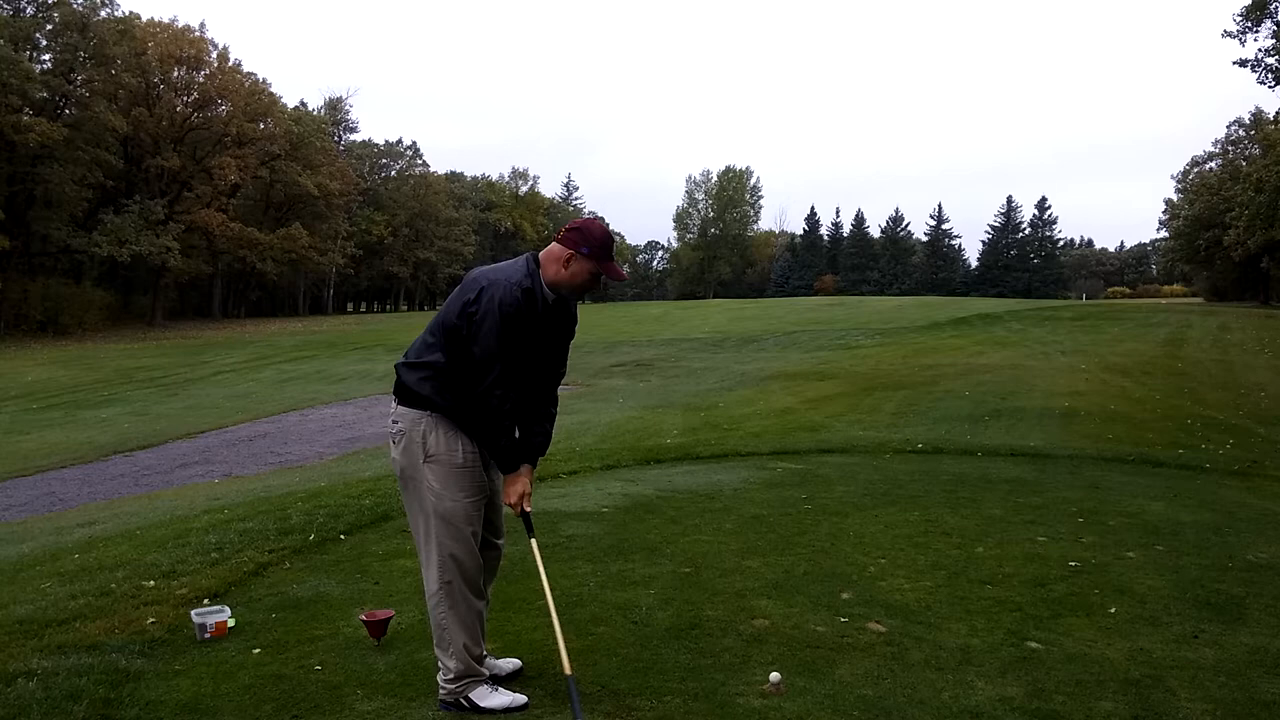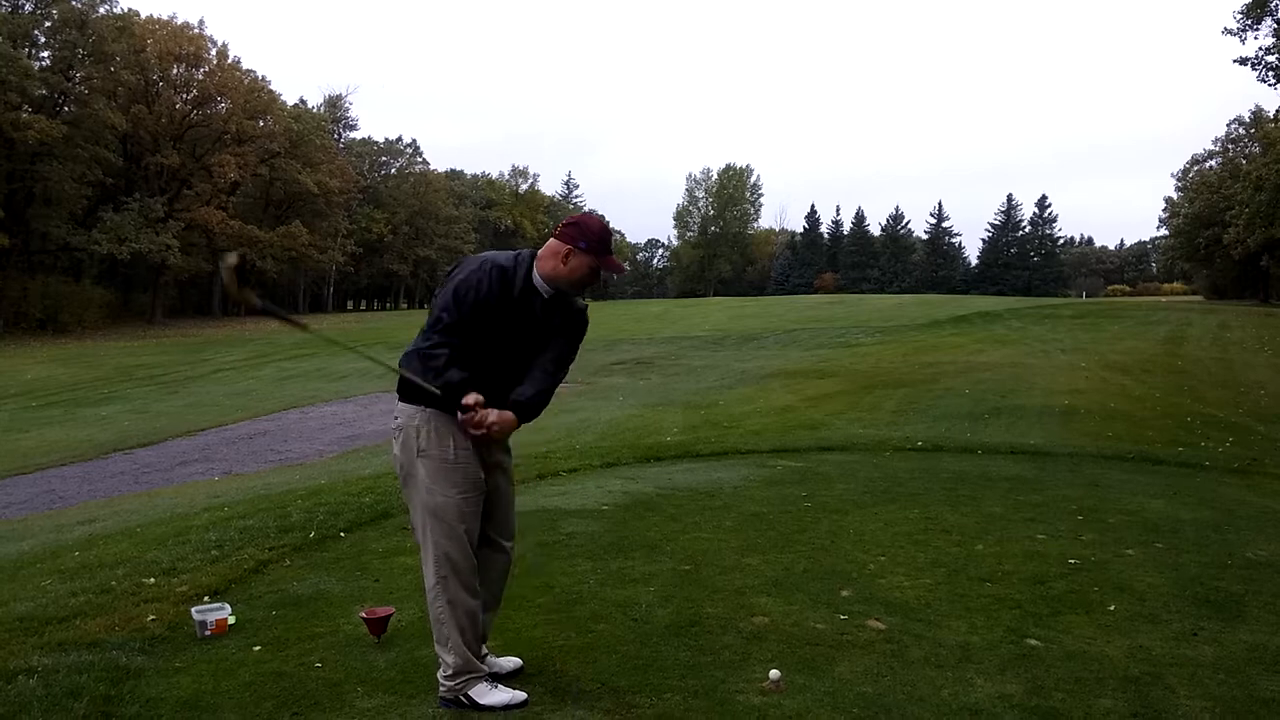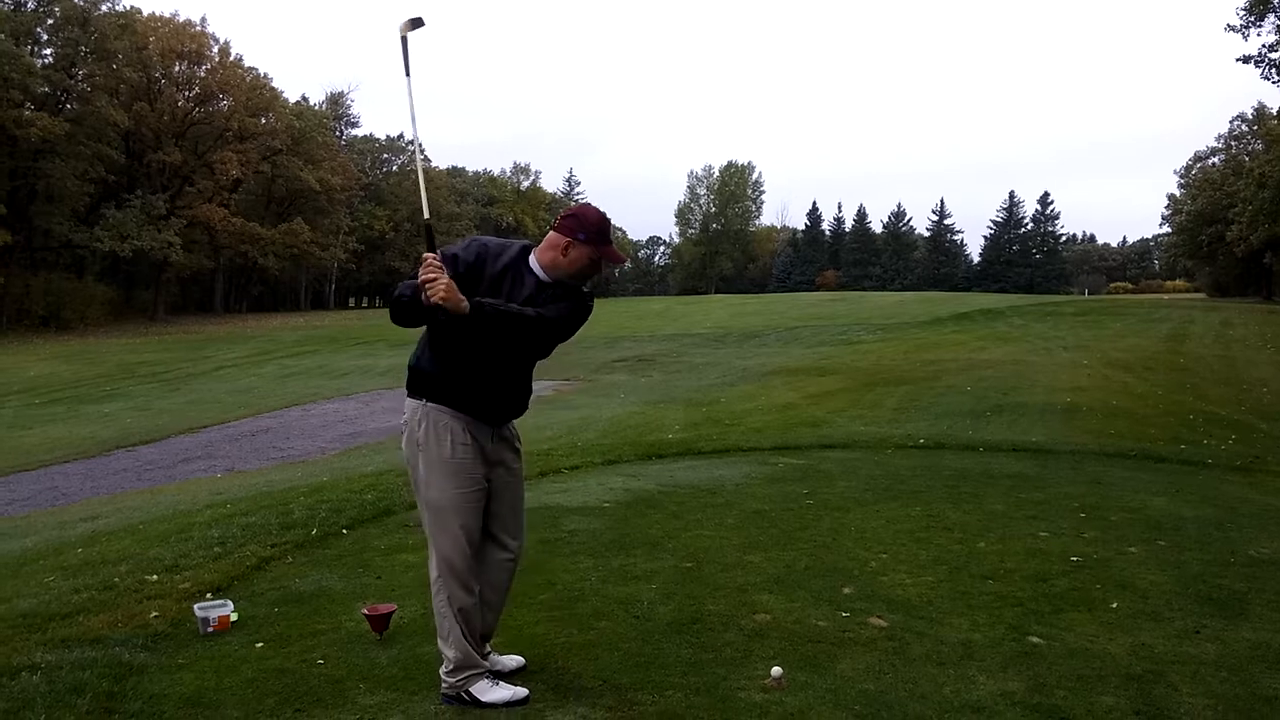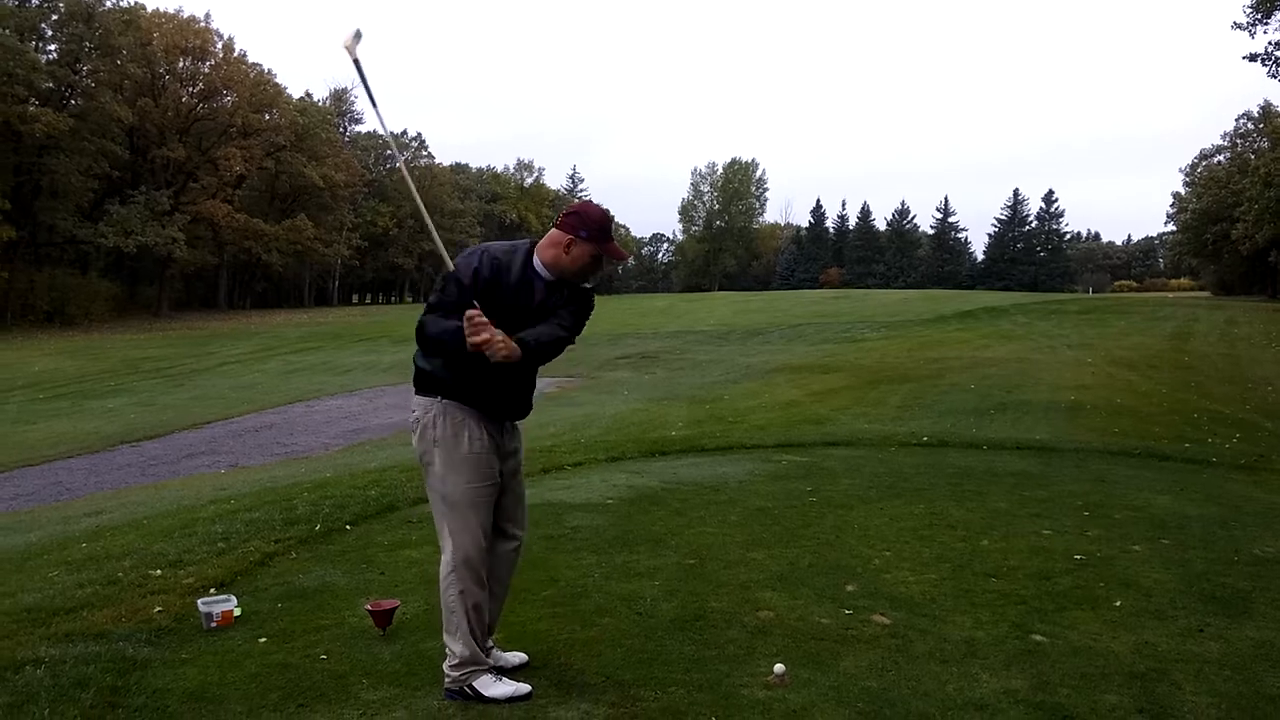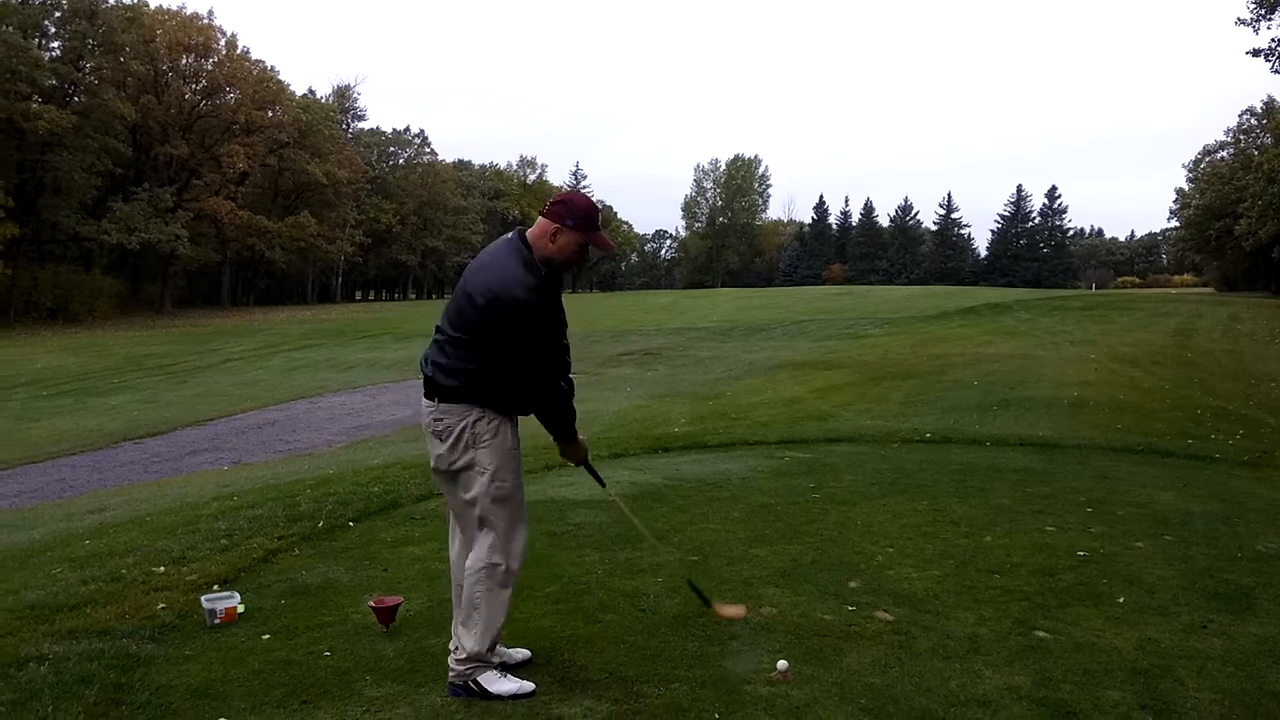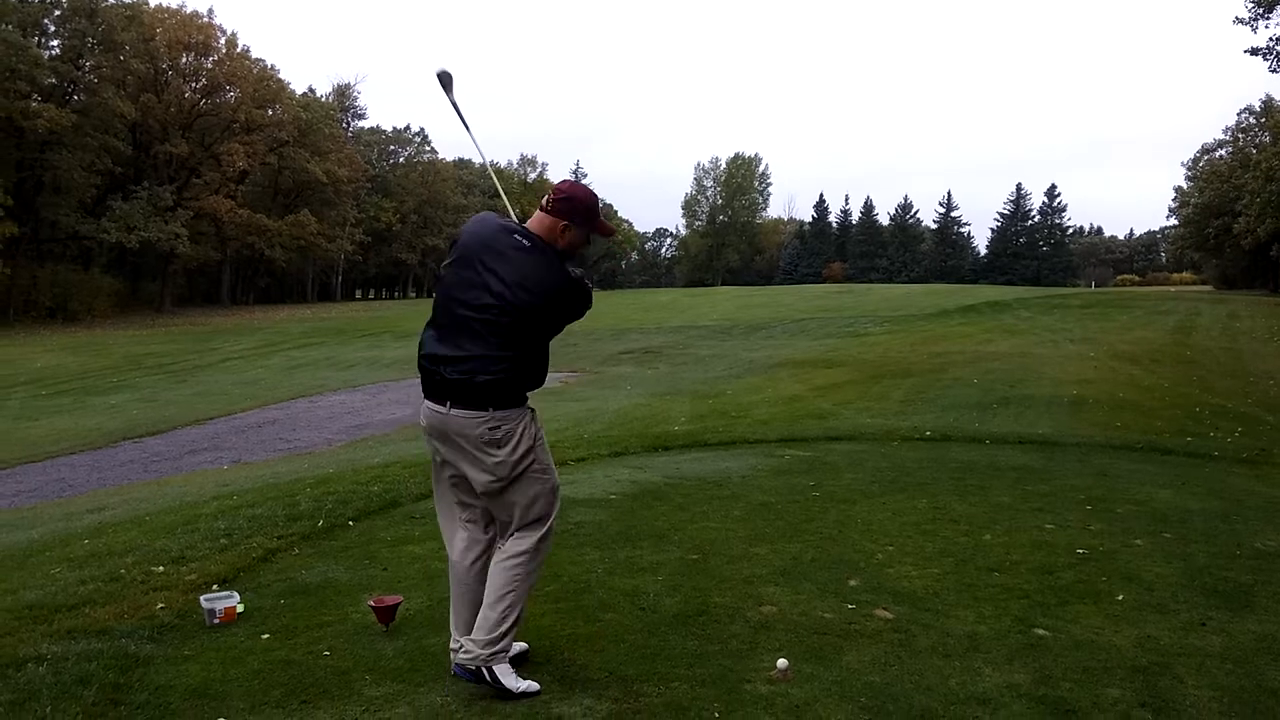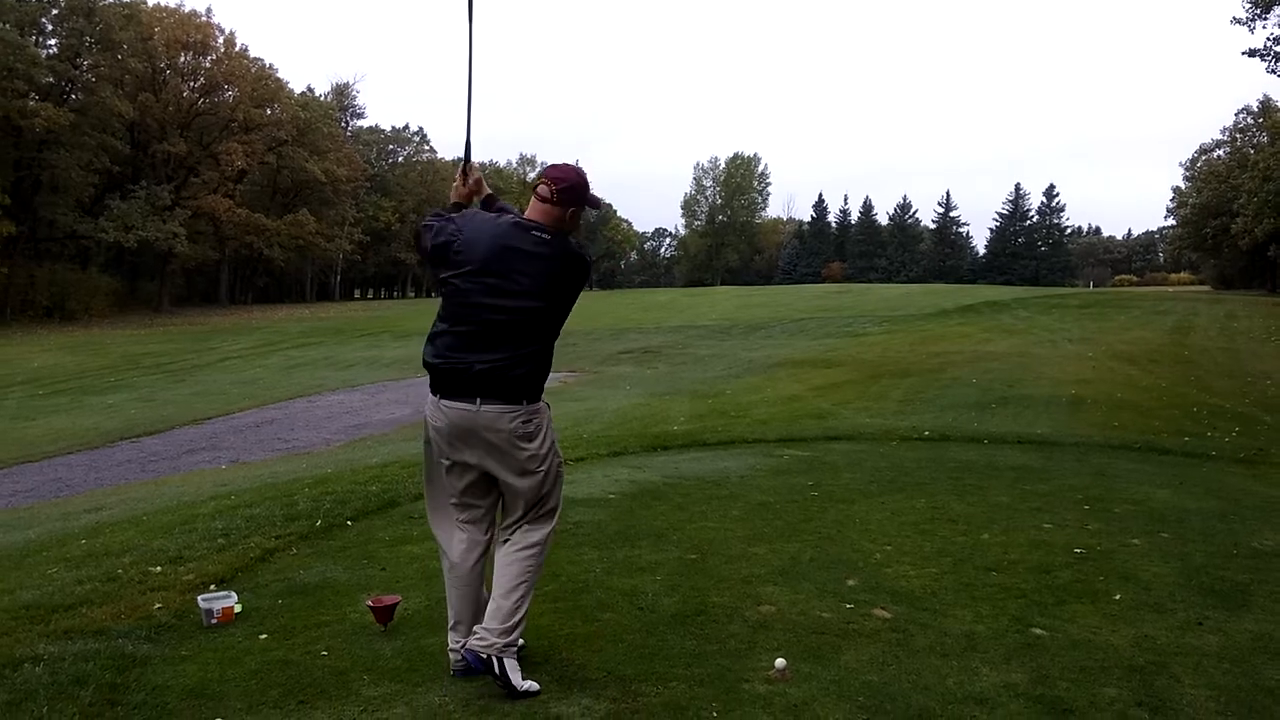
dt=0.2s
person 1, frame 1
left shoulder: (561, 312)
right shoulder: (505, 290)
left elbow: (542, 390)
right elbow: (489, 385)
left wrist: (527, 462)
right wrist: (509, 467)
left hip: (473, 427)
right hip: (430, 422)
left knee: (485, 546)
right knee: (454, 555)
left ankle: (469, 655)
right ankle: (459, 683)
person 1, frame 2
left shoulder: (570, 315)
right shoulder: (489, 273)
left elbow: (545, 374)
right elbow: (440, 340)
left wrist: (511, 414)
right wrist: (464, 395)
left hip: (489, 427)
right hip: (433, 419)
left knee: (495, 547)
right knee: (453, 552)
left ankle: (470, 654)
right ankle: (460, 680)
person 1, frame 3
left shoulder: (573, 301)
right shoulder: (478, 256)
left elbow: (526, 329)
right elbow: (401, 309)
left wrist: (464, 306)
right wrist: (425, 293)
left hip: (497, 424)
right hip: (441, 417)
left knee: (502, 547)
right knee: (456, 550)
left ankle: (475, 650)
right ankle: (462, 677)
person 1, frame 4
left shoulder: (576, 296)
right shoulder: (486, 263)
left elbow: (550, 340)
right elbow: (428, 331)
left wrist: (513, 346)
right wrist: (470, 335)
left hip: (497, 416)
right hip: (451, 413)
left knee: (505, 540)
right knee: (466, 542)
left ankle: (475, 647)
right ankle: (464, 671)
person 1, frame 5
left shoulder: (516, 251)
right shoulder: (519, 293)
left elbow: (551, 354)
right elbow: (538, 377)
right wrist: (567, 434)
left hip: (457, 406)
right hip: (472, 415)
left knee: (477, 531)
right knee: (497, 536)
left ankle: (474, 644)
right ankle: (471, 666)
person 1, frame 6
left shoulder: (477, 229)
right shoulder: (566, 286)
left wrist: (519, 229)
left hip: (438, 403)
right hip: (494, 416)
left knee: (468, 525)
right knee: (524, 528)
left ankle: (467, 645)
right ankle: (485, 651)
person 1, frame 7
left shoulder: (468, 230)
right shoulder: (572, 263)
left elbow: (427, 242)
left wrist: (460, 203)
right wrist: (489, 200)
left hip: (447, 403)
right hip: (513, 412)
left knee: (463, 527)
right knee: (530, 525)
left ankle: (464, 646)
right ankle: (496, 641)
